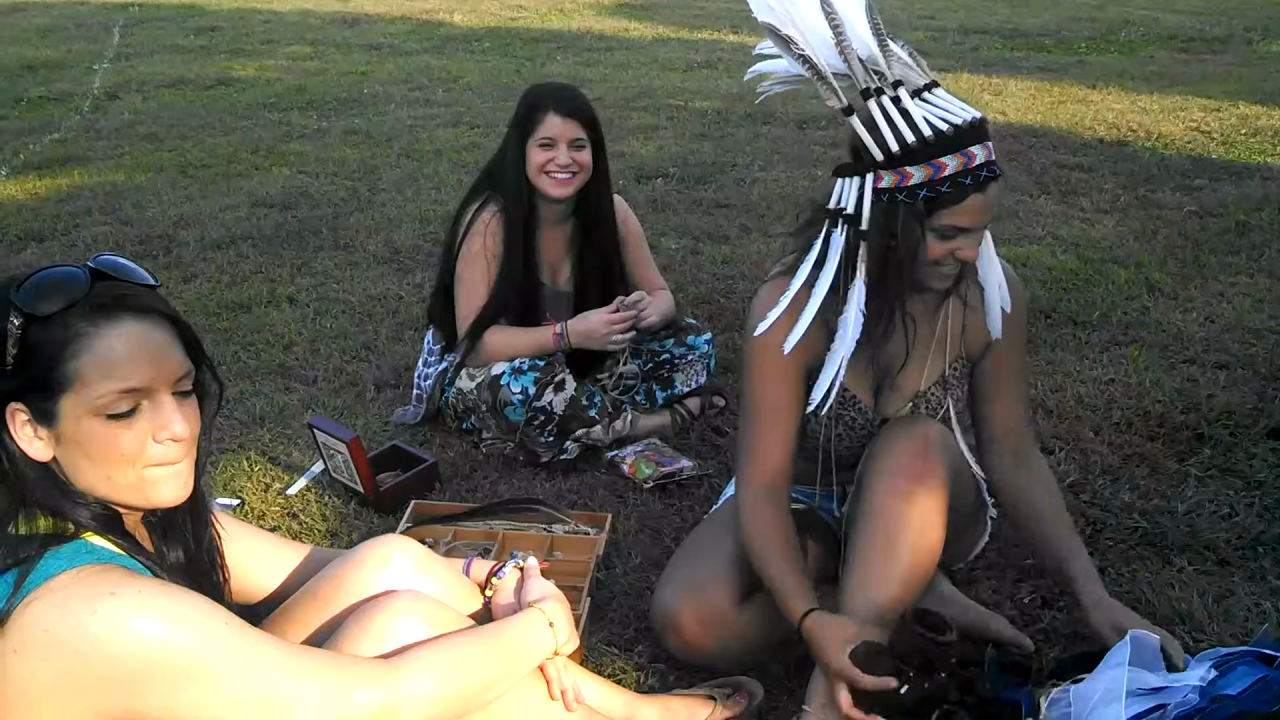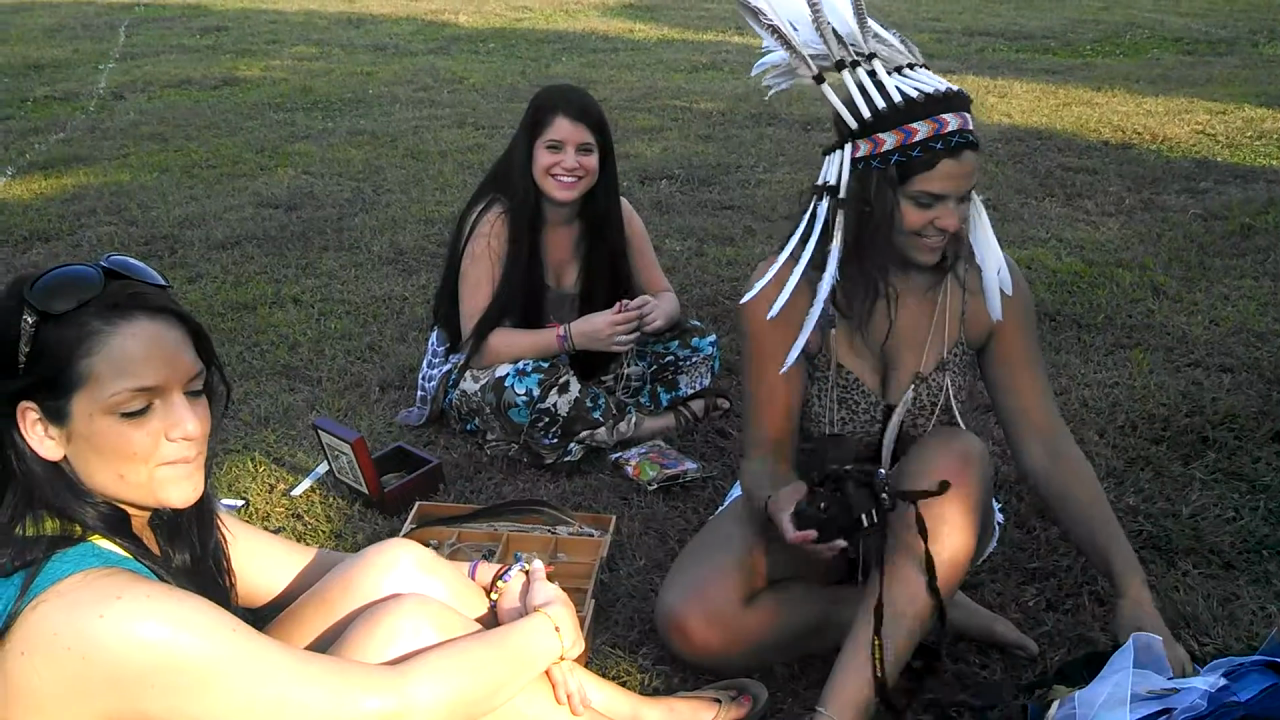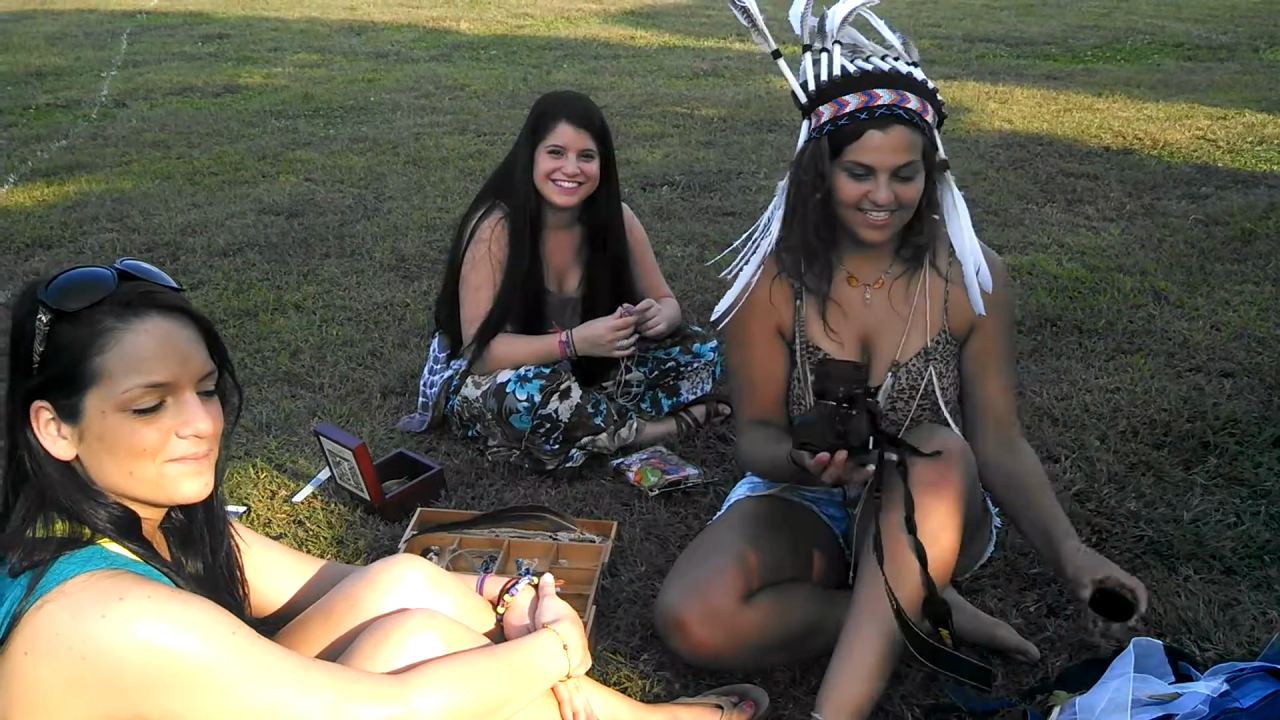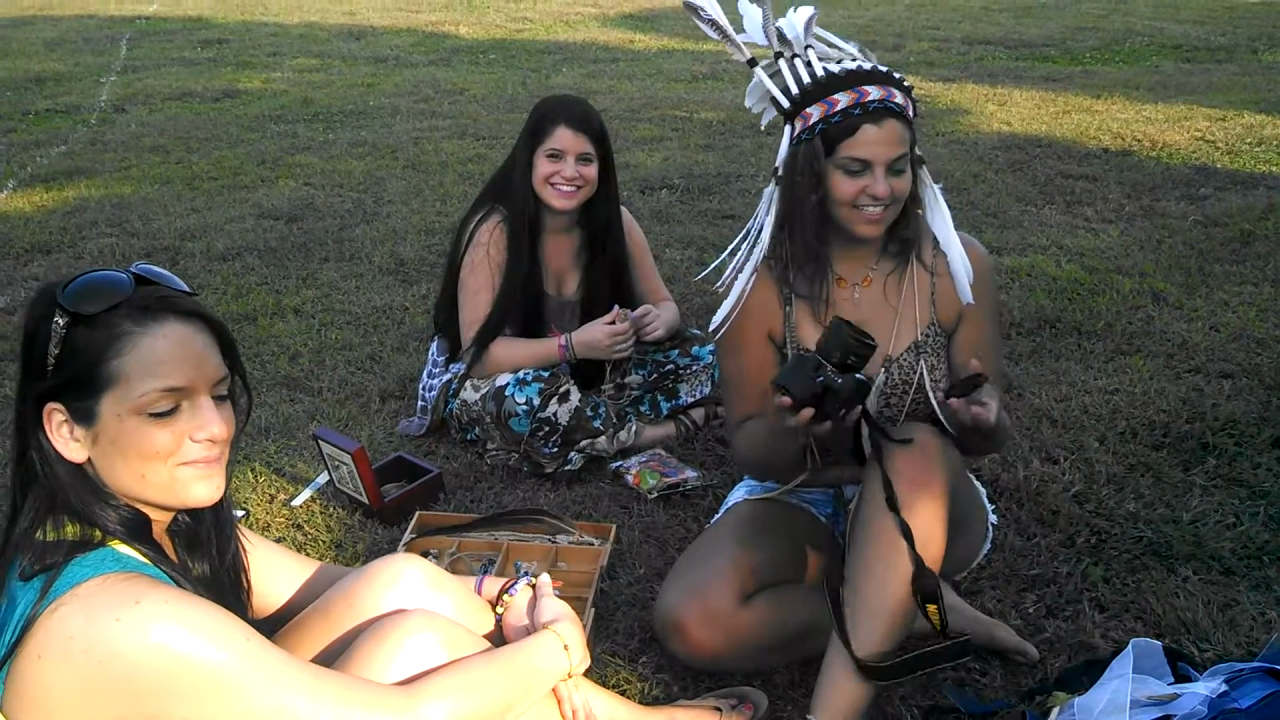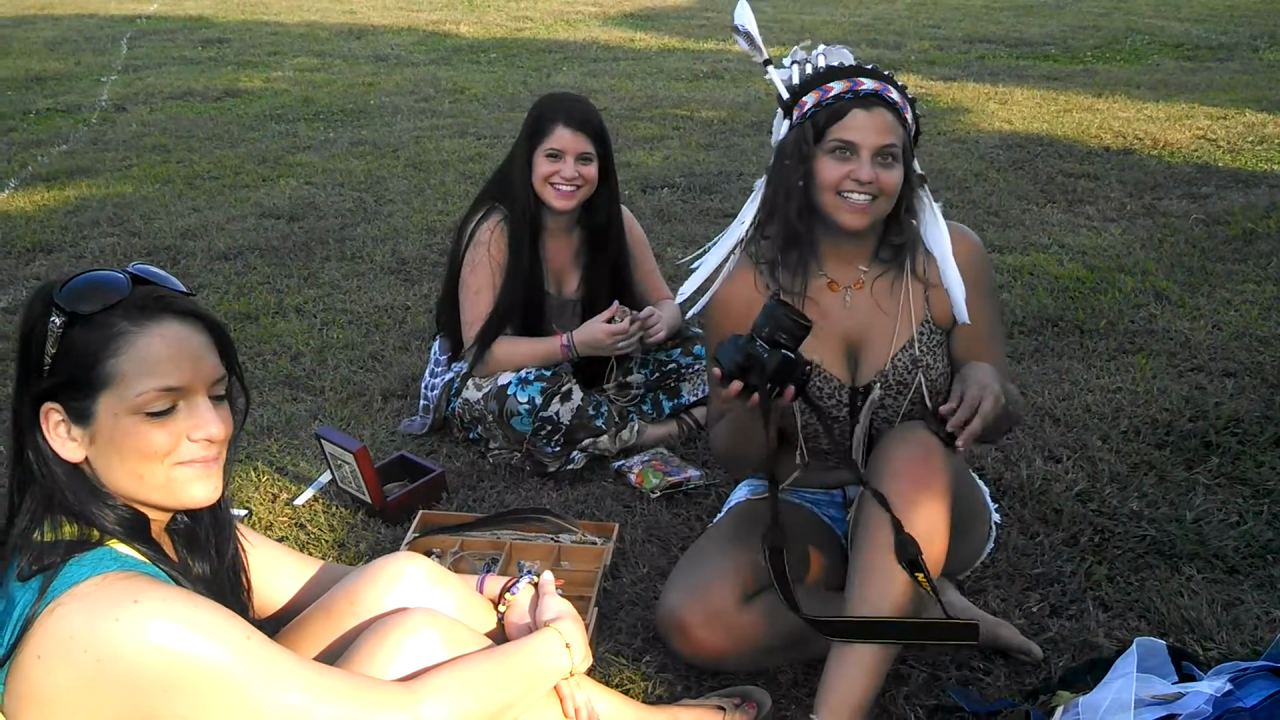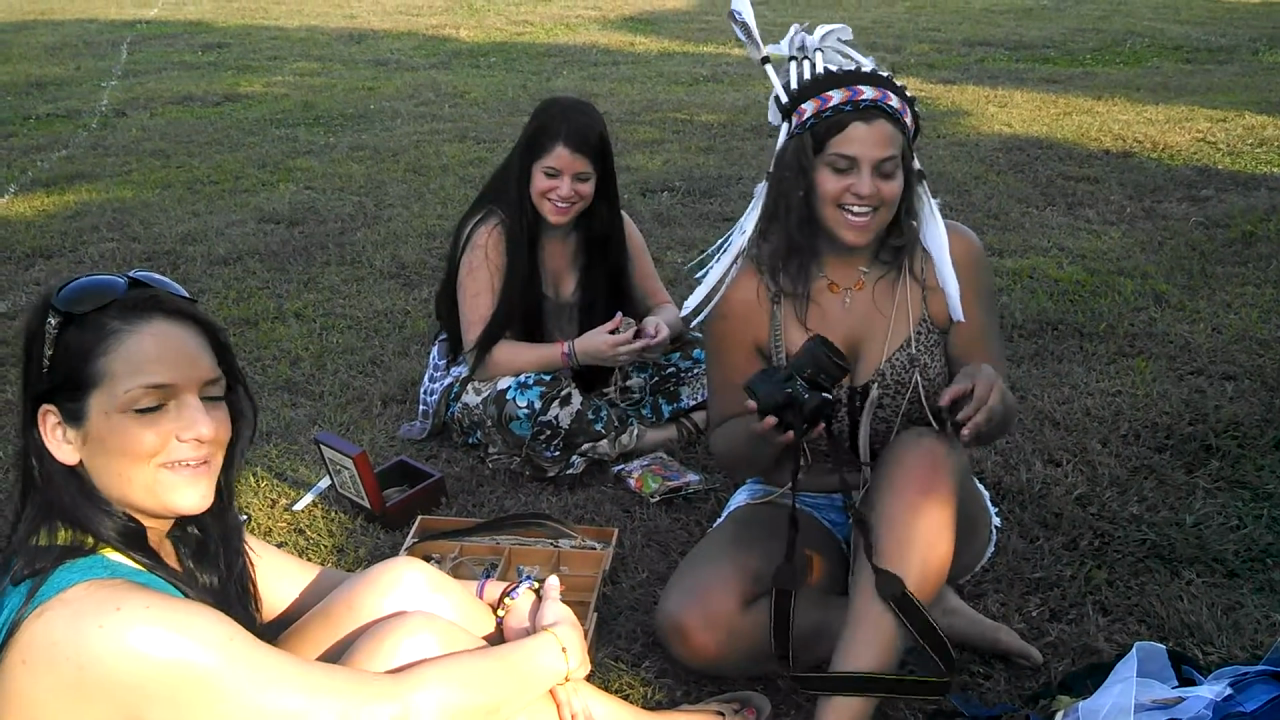
dt=0.4s
person 1, frame 1
left shoulder: (139, 512)
right shoulder: (94, 615)
left elbow: (343, 570)
left wrist: (494, 588)
right wrist: (542, 624)
left knee: (391, 563)
right knee: (401, 623)
person 1, frame 2
left shoulder: (137, 516)
right shoulder: (96, 618)
left elbow: (340, 573)
left wrist: (501, 586)
right wrist: (547, 628)
left knee: (398, 567)
right knee: (407, 629)
person 1, frame 3
left shoulder: (156, 519)
right shoulder: (103, 618)
left elbow: (341, 585)
left wrist: (511, 601)
right wrist: (556, 645)
left knee: (406, 583)
right knee: (417, 640)
person 1, frame 4
left shoulder: (152, 523)
right shoulder: (115, 622)
left elbow: (345, 590)
left wrist: (507, 604)
right wrist: (552, 648)
left knee: (402, 581)
right knee: (416, 643)
person 1, frame 5
left shoulder: (155, 523)
right shoulder: (114, 618)
left elbow: (341, 587)
left wrist: (504, 605)
right wrist: (557, 644)
left knee: (406, 581)
right knee: (418, 639)
person 1, frame 6
left shoulder: (168, 529)
right shoulder: (98, 630)
left elbow: (344, 595)
left wrist: (497, 615)
right wrist: (552, 650)
left knee: (404, 585)
right knee: (412, 641)
person 2, frame 1
left shoulder: (988, 294)
right shoulder: (795, 303)
left elbow: (1015, 455)
right elbow: (758, 488)
left wrist: (1090, 593)
right wrist: (813, 624)
left hip: (923, 512)
right hip: (801, 503)
left knee: (916, 446)
right knee: (688, 622)
right ankle: (911, 598)
person 2, frame 2
left shoulder: (989, 283)
right shoulder: (790, 288)
left elbow: (1045, 446)
right elbow: (765, 450)
left wrist: (1131, 589)
right wrist: (784, 502)
left hip: (930, 516)
right hip: (816, 504)
left knee: (957, 456)
right knee: (693, 622)
right ankle: (920, 607)
person 2, frame 3
left shoulder: (970, 274)
right shoulder: (771, 278)
left elbow: (998, 441)
right elbow: (756, 435)
left wrist: (1069, 551)
right wrist: (799, 459)
left hip: (926, 517)
right hip: (803, 504)
left knee: (937, 451)
right knee: (693, 620)
right ankle: (916, 609)
person 2, frame 4
left shoulder: (957, 265)
right shoulder: (763, 281)
left elbow: (985, 437)
right elbow: (750, 451)
left wrist: (979, 417)
right wrist: (794, 427)
left hip: (924, 513)
right hip: (798, 504)
left knee: (917, 450)
right knee: (689, 622)
right ankle: (914, 611)
person 2, frame 5
left shoulder: (953, 258)
right shoulder: (748, 283)
left elbow: (1004, 416)
right elbow: (737, 461)
left wrist: (987, 382)
right wrist: (749, 413)
left hip: (923, 513)
right hip: (798, 508)
left knee: (913, 447)
right knee: (691, 622)
right ankle: (922, 608)
person 2, frame 6
left shoulder: (950, 256)
right shoulder: (751, 286)
left elbow: (997, 422)
right elbow: (729, 453)
left wrist: (988, 389)
right wrist: (765, 434)
left hip: (925, 517)
right hip: (798, 512)
left knee: (922, 454)
right knee: (691, 626)
right ankle: (922, 612)
person 3, frame 1
left shoulder: (610, 210)
right shoulder: (490, 219)
left elbow: (662, 296)
right elbow: (474, 342)
left wrist: (648, 311)
right wrist: (568, 334)
left hip: (574, 364)
right hip: (486, 375)
left knee: (694, 343)
right knee: (520, 391)
right ankle: (640, 420)
person 3, frame 2
left shoulder: (615, 212)
right shoulder: (496, 220)
left elbow: (665, 297)
right elbow: (478, 343)
left wrist: (653, 313)
right wrist: (572, 335)
left hip: (582, 364)
right hip: (489, 375)
left knee: (698, 345)
right knee: (524, 392)
right ankle: (657, 421)
person 3, frame 3
left shoulder: (615, 217)
right shoulder: (496, 225)
left elbow: (667, 303)
right elbow: (479, 350)
left wrist: (656, 318)
right wrist: (573, 342)
left hip: (583, 370)
right hip: (491, 381)
left knee: (700, 350)
right knee: (528, 396)
right ankle: (650, 427)
person 3, frame 4
left shoulder: (614, 221)
right shoulder: (495, 229)
left elbow: (665, 306)
right elbow: (478, 353)
left wrist: (656, 322)
right wrist: (573, 345)
left hip: (585, 372)
right hip: (490, 383)
left knee: (697, 352)
right knee: (527, 399)
right ankle: (654, 429)
person 3, frame 5
left shoulder: (614, 219)
right shoulder: (495, 229)
left elbow: (666, 304)
right elbow: (480, 352)
left wrist: (657, 322)
right wrist: (574, 344)
left hip: (589, 371)
right hip: (494, 382)
left knee: (695, 351)
right knee: (529, 400)
right ankle: (664, 428)
person 3, frame 6
left shoulder: (612, 224)
right shoulder: (492, 232)
left elbow: (662, 307)
right elbow: (482, 355)
left wrist: (659, 328)
right wrist: (575, 353)
left hip: (585, 378)
right hip: (490, 386)
left knee: (694, 355)
right knee: (529, 404)
right ankle: (657, 434)
